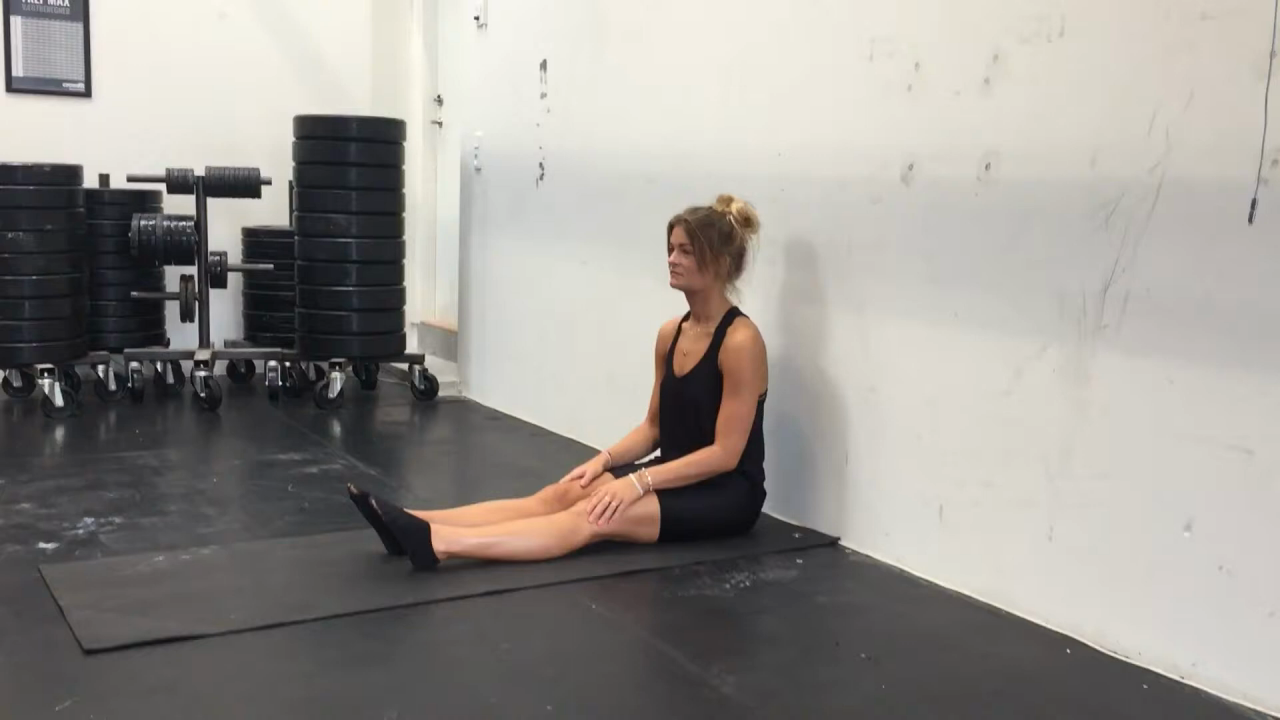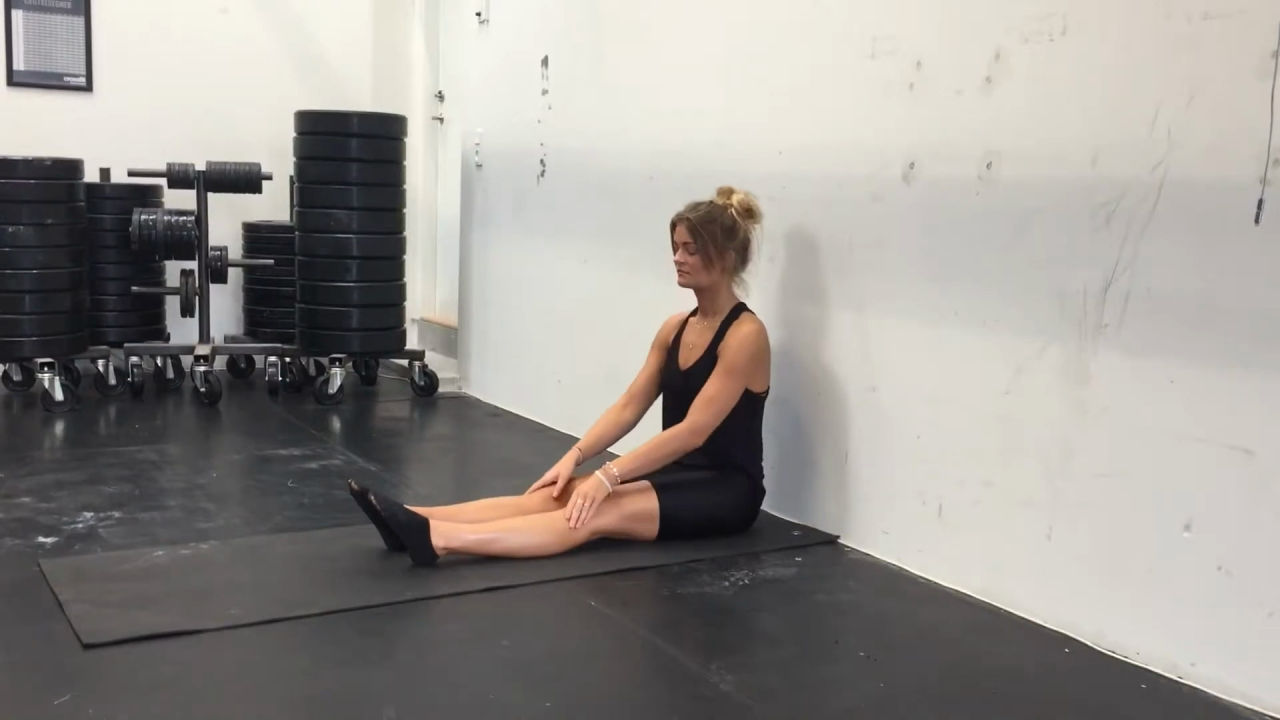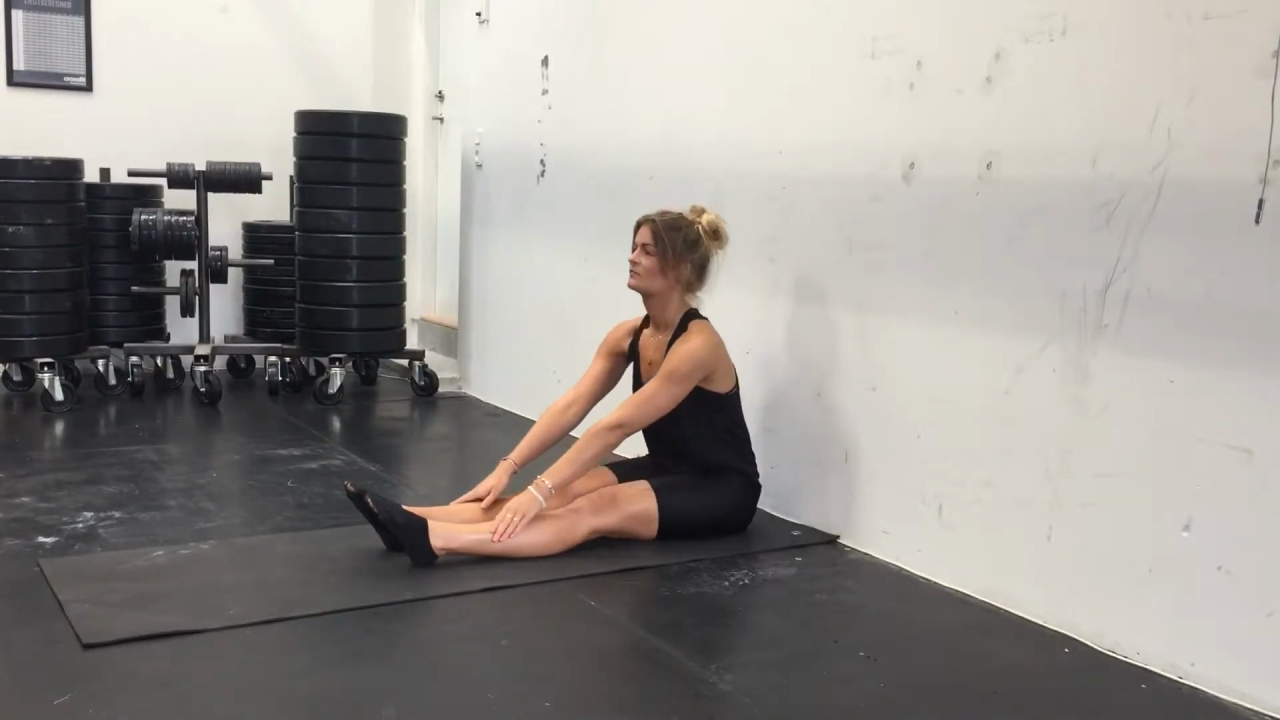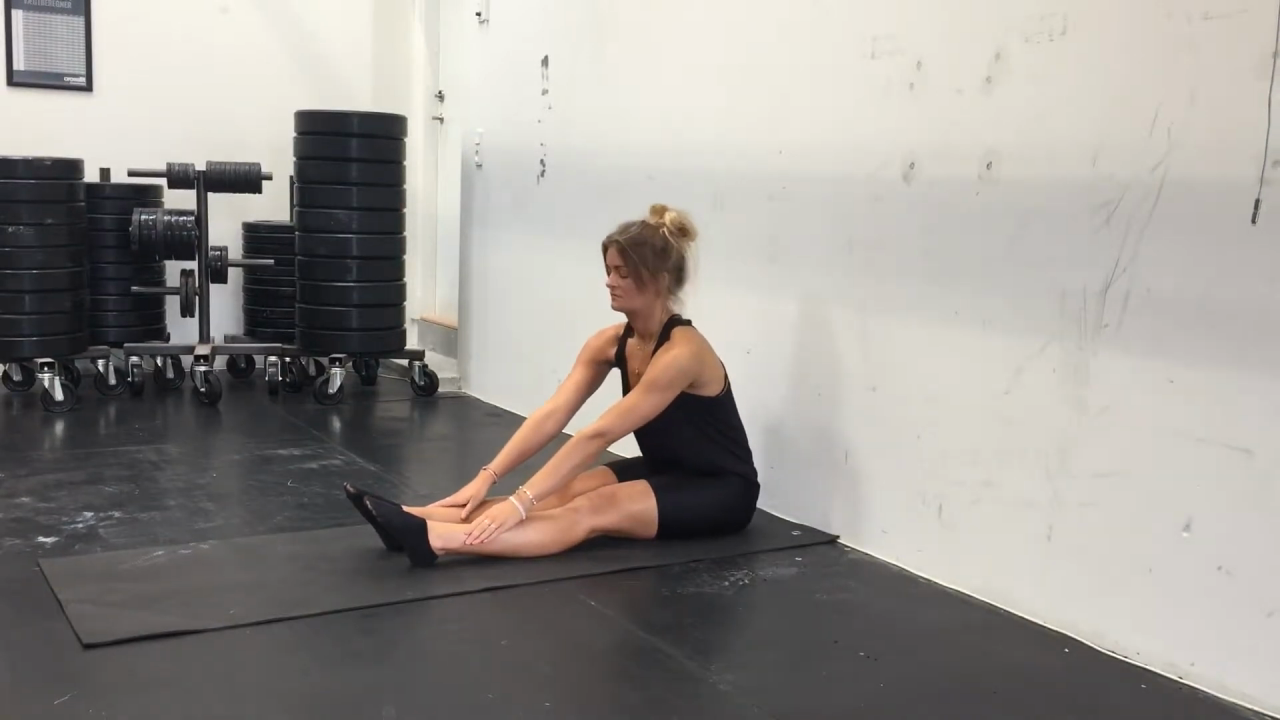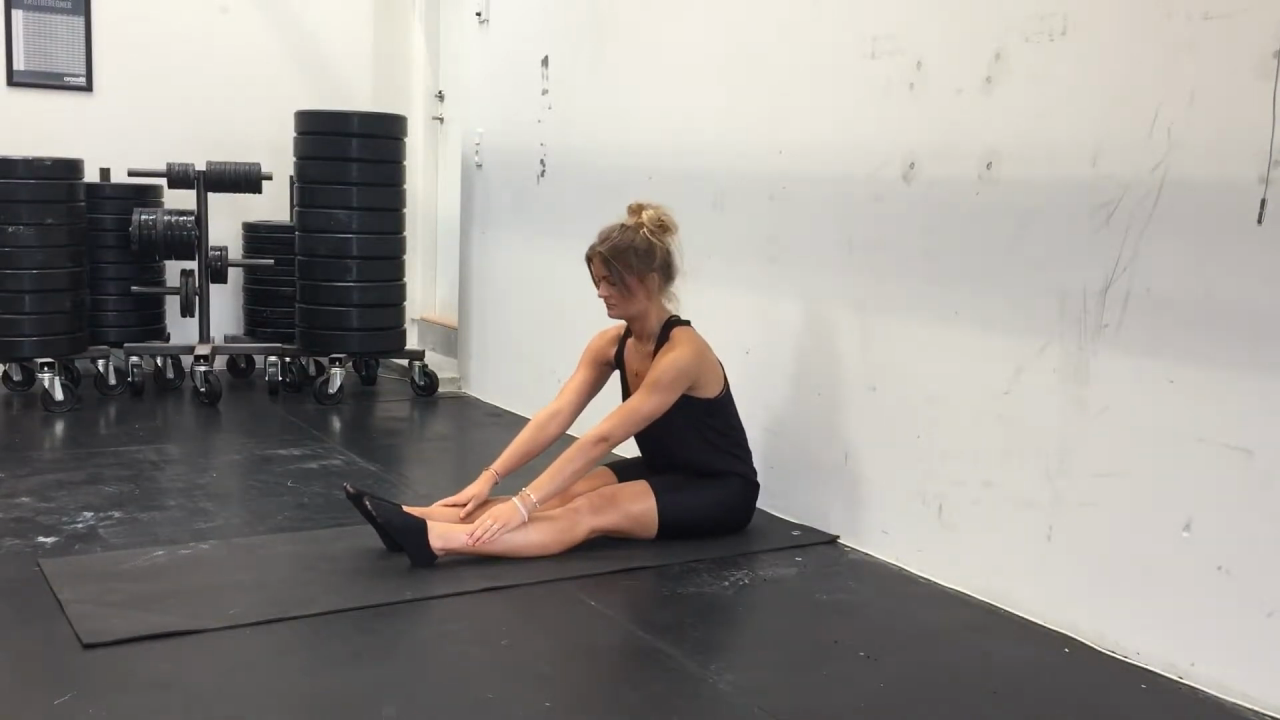
dt=1s
person 1, frame 1
left shoulder: (740, 341)
right shoulder: (671, 333)
left elbow: (725, 452)
left wrist: (639, 482)
right wrist: (604, 459)
left hip: (727, 492)
right hip: (677, 475)
left knee: (594, 515)
right knee: (563, 493)
left ankle: (436, 543)
right ankle: (425, 528)
person 1, frame 2
left shoulder: (745, 335)
right shoulder: (676, 328)
left elbow: (694, 430)
right elbow: (628, 406)
left wrist: (607, 477)
right wrist: (574, 456)
left hip: (726, 490)
right hip: (675, 472)
left knee: (599, 512)
right knee: (559, 496)
left ankle: (436, 539)
right ankle: (416, 521)
person 1, frame 3
left shoulder: (697, 344)
right shoulder: (629, 335)
left elbow: (616, 426)
right elbow: (571, 406)
left wrist: (540, 491)
right wrist: (507, 468)
left hip: (721, 490)
right hip: (665, 469)
left knee: (593, 510)
right knee: (567, 491)
left ankle: (434, 540)
right ankle: (413, 522)
person 1, frame 4
left shoulder: (682, 351)
right shoulder: (611, 341)
left elbow: (599, 434)
right elbow: (551, 414)
left wrist: (521, 502)
right wrist: (487, 477)
left hip: (720, 489)
right hip: (661, 469)
left knee: (590, 511)
right knee: (564, 491)
left ankle: (431, 538)
right ankle: (415, 520)
person 1, frame 5
left shoulder: (682, 352)
right shoulder: (611, 342)
left elbow: (602, 438)
right elbow: (554, 416)
left wrist: (524, 503)
right wrist: (489, 478)
left hip: (720, 490)
right hip: (660, 470)
left knee: (588, 512)
right knee: (564, 493)
left ankle: (431, 538)
right ankle: (417, 521)
